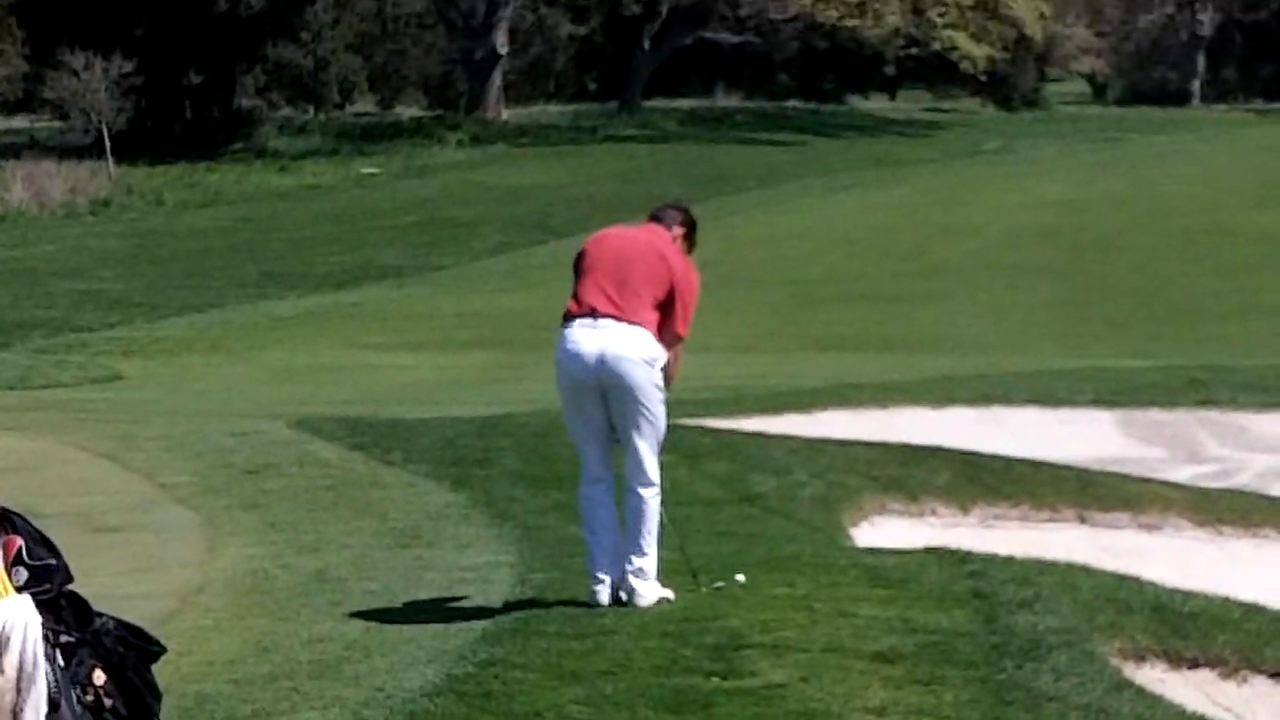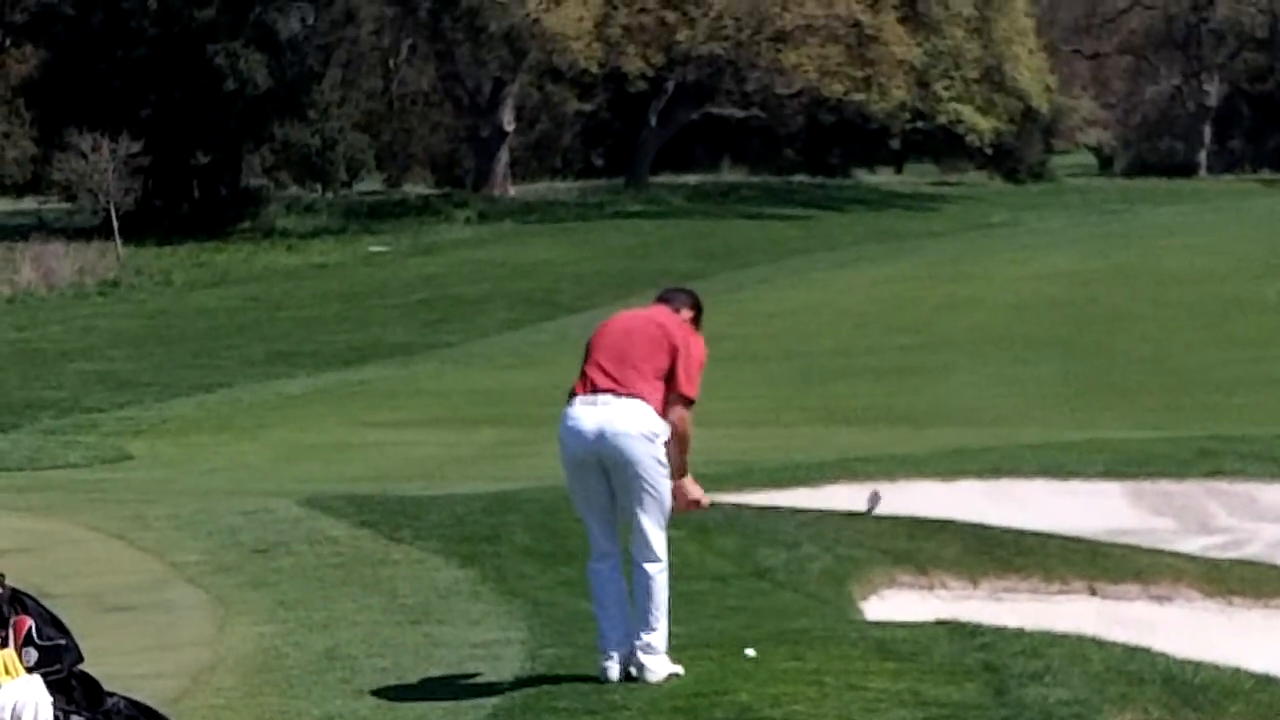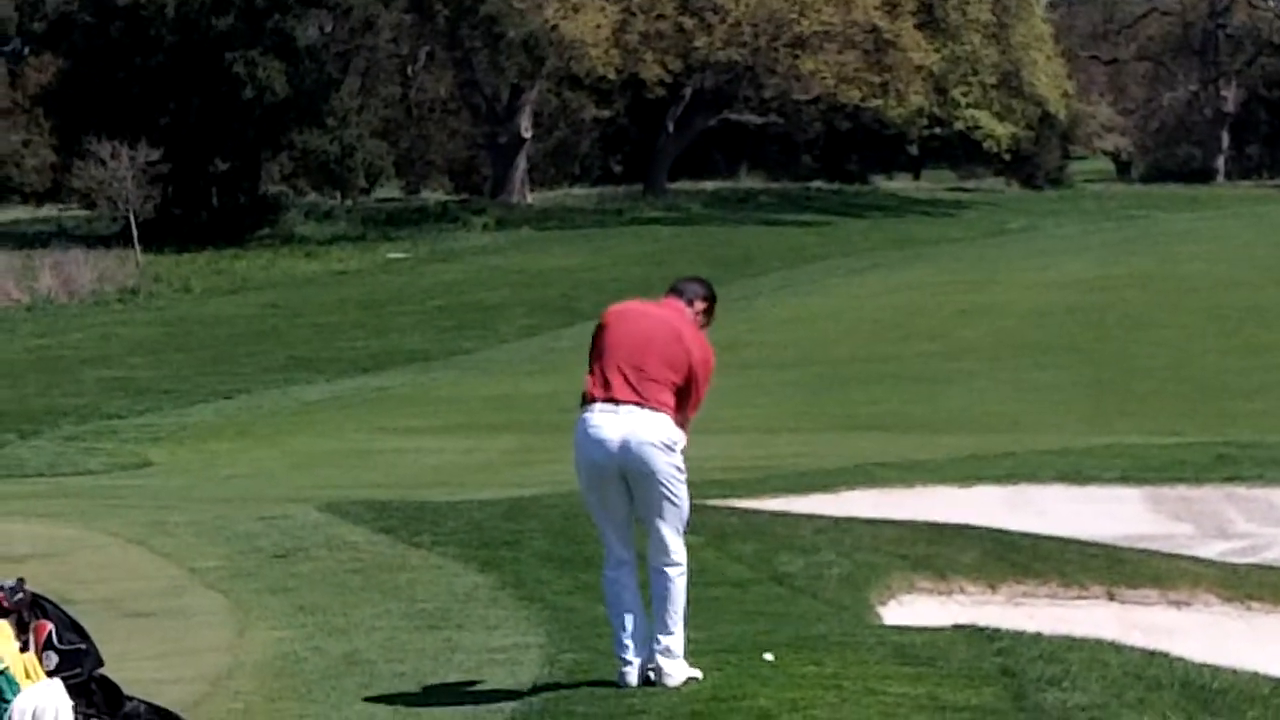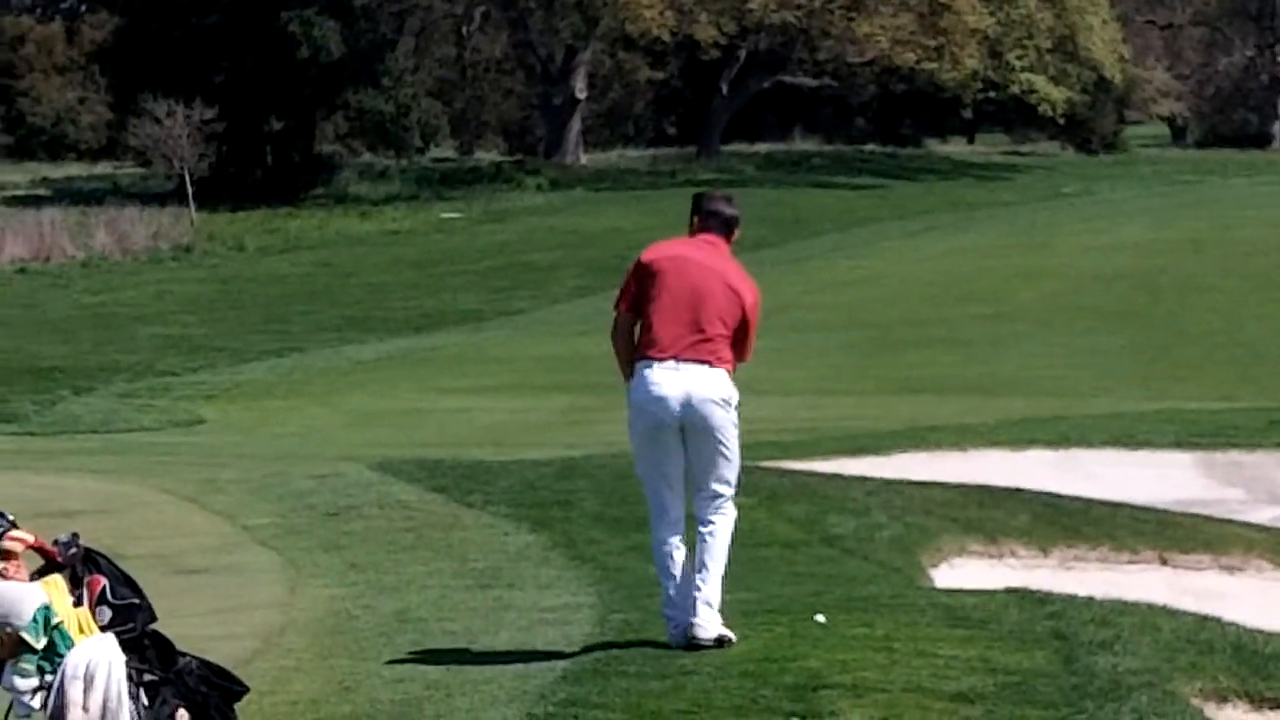
dt=0.5s
person 1, frame 1
left shoulder: (599, 239)
right shoulder: (680, 265)
right elbow: (671, 348)
right wrist: (657, 399)
left hip: (575, 343)
right hip: (631, 347)
left knee: (594, 474)
right knee: (643, 477)
left ankle: (604, 582)
right ankle: (640, 583)
person 1, frame 2
left shoulder: (613, 324)
right shoulder: (687, 336)
right elbow: (676, 417)
left wrist: (674, 479)
right wrist: (681, 479)
left hip: (576, 421)
right hip: (627, 421)
left knee: (603, 549)
right knee: (650, 550)
left ankle: (614, 657)
right ankle: (650, 657)
person 1, frame 3
left shoulder: (616, 313)
right shoulder: (697, 345)
right wrist: (673, 474)
left hip: (594, 427)
right hip: (649, 432)
left knee: (617, 557)
right knee: (668, 557)
left ankle: (631, 664)
right ankle: (667, 662)
person 1, frame 4
left shoulder: (654, 256)
right shoulder: (744, 285)
left elbow: (621, 332)
left hip: (652, 382)
right hip: (708, 386)
left knee: (666, 515)
right knee: (716, 508)
left ankle: (680, 623)
right ankle: (705, 615)
